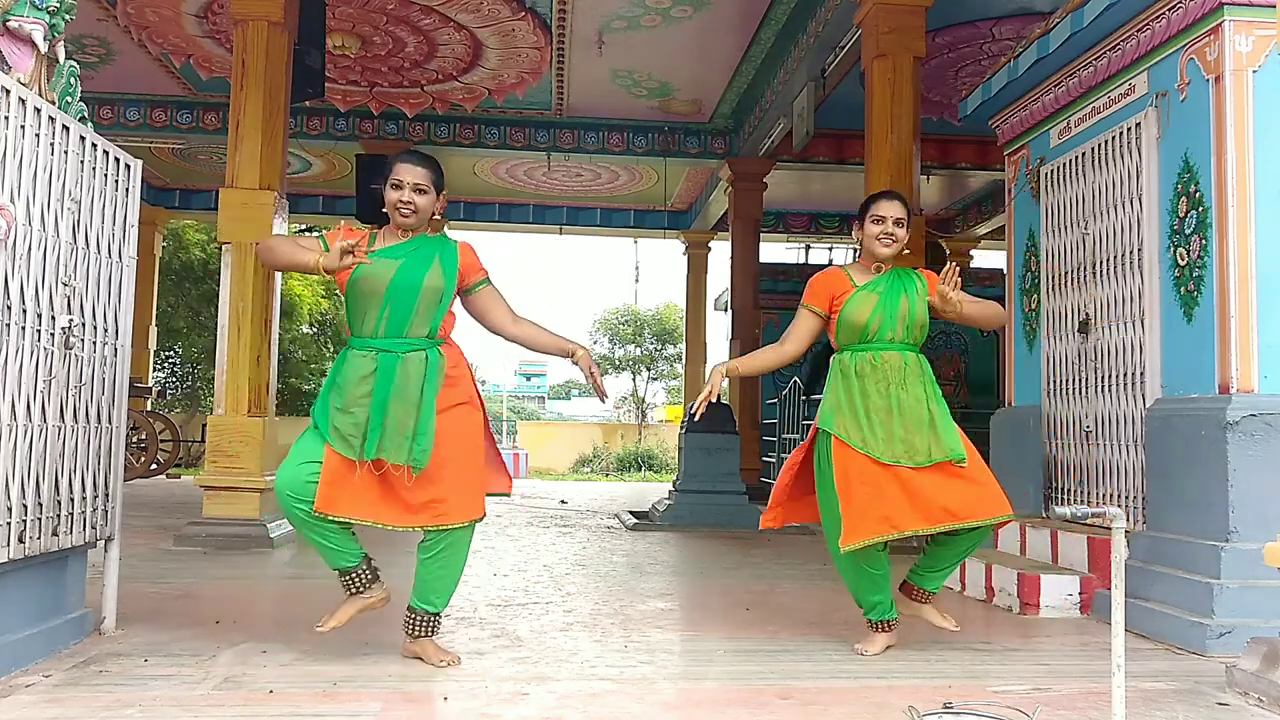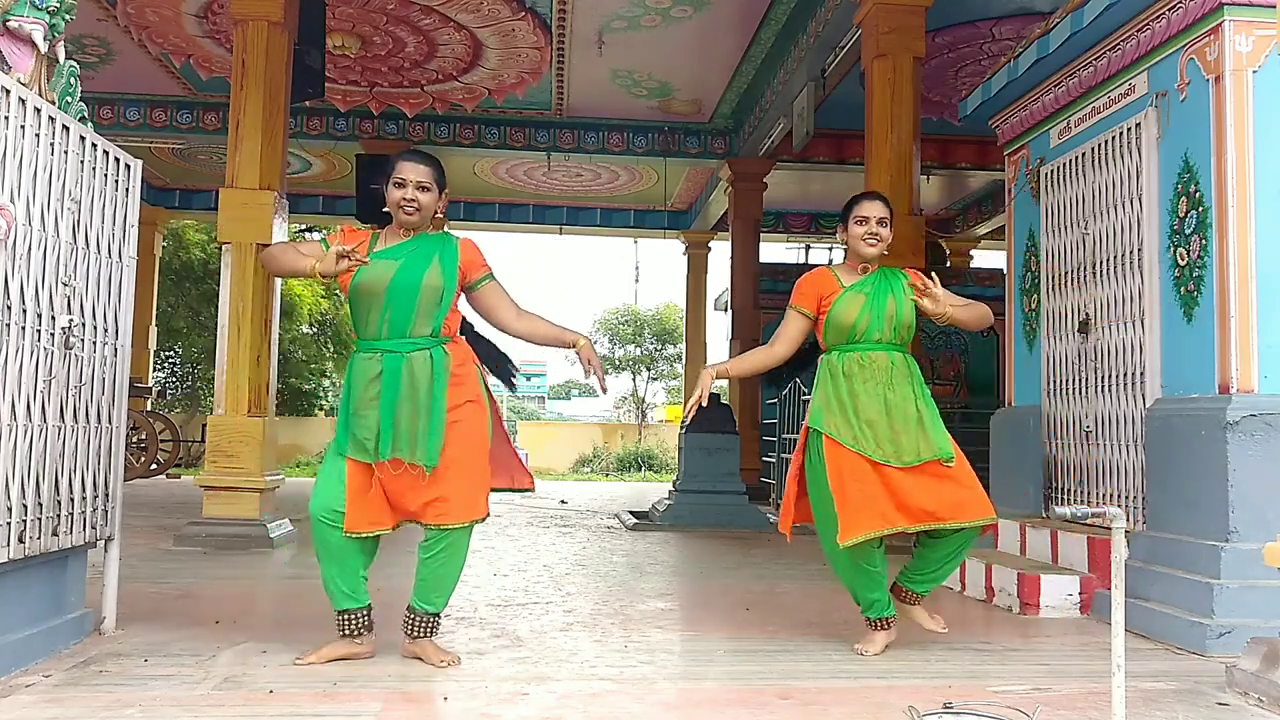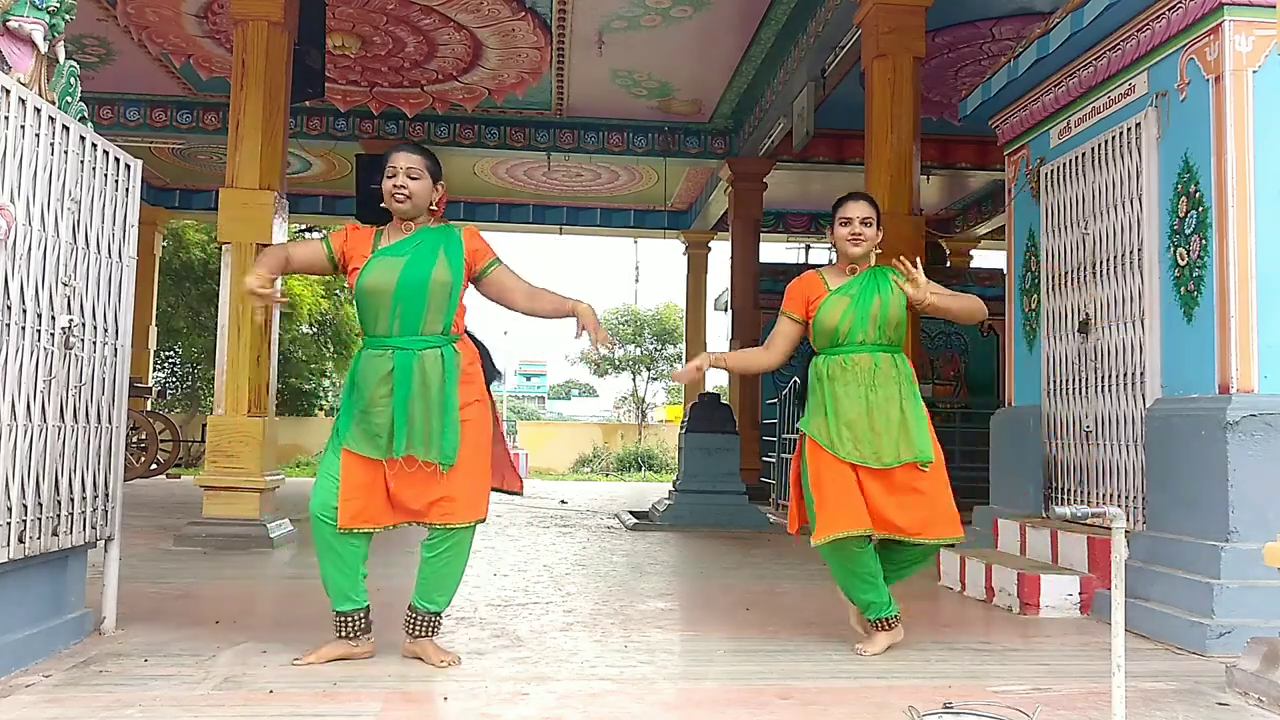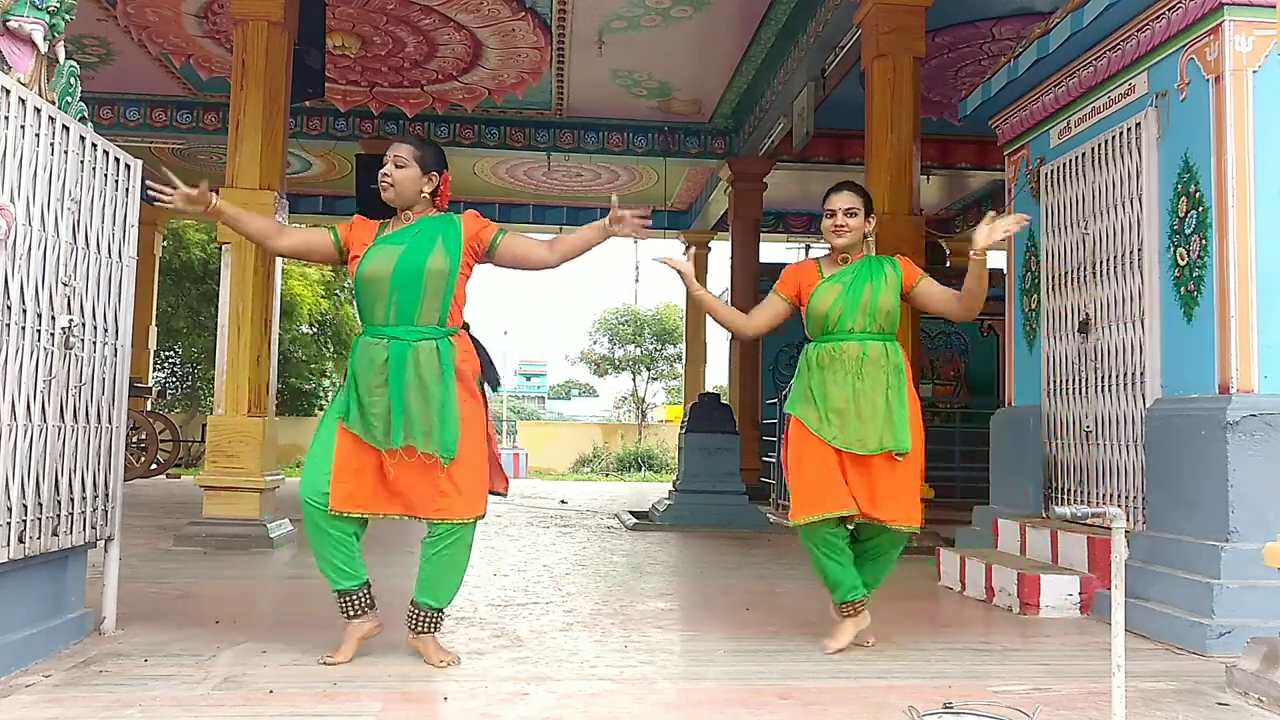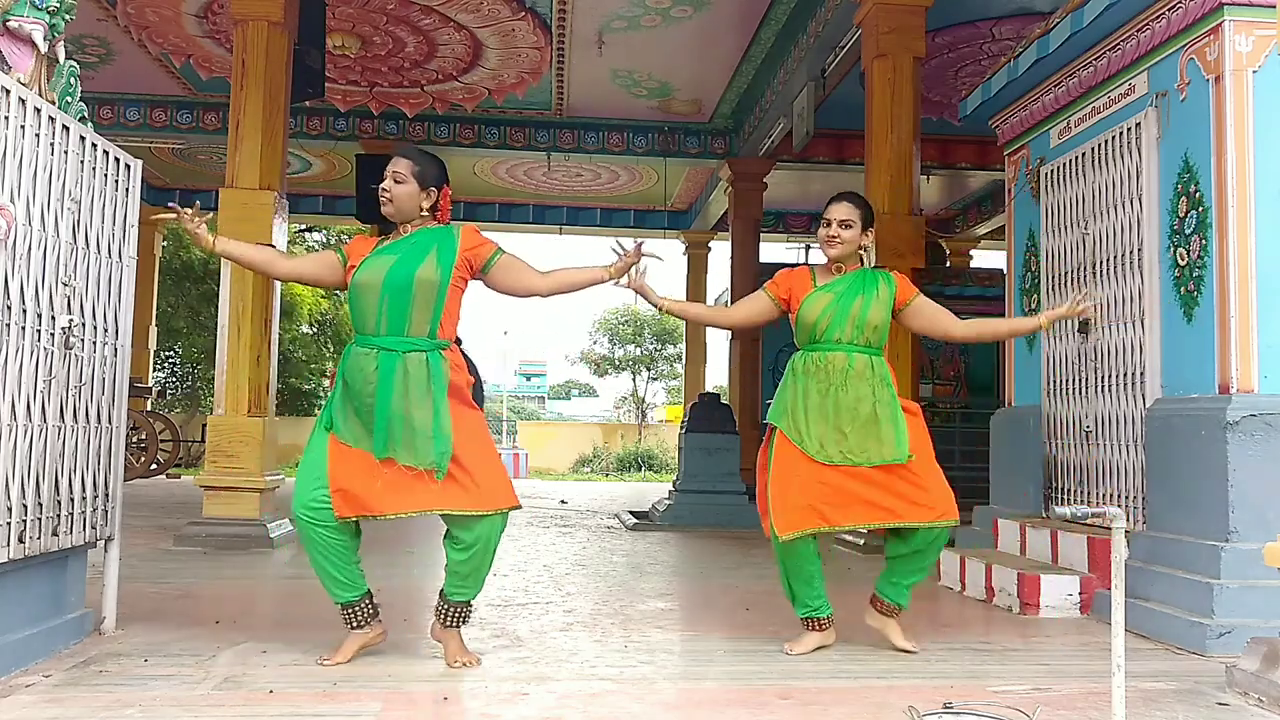
dt=0.2s
person 1, frame 1
left shoulder: (455, 255)
right shoulder: (352, 243)
left elbow: (508, 323)
right elbow: (268, 249)
left wrist: (573, 349)
right wrist: (321, 262)
left hip: (435, 393)
right hip: (358, 391)
left knee: (449, 513)
right knee: (297, 487)
left ankle: (420, 632)
right ankle: (364, 581)
person 1, frame 2
left shoulder: (457, 251)
right shoulder: (353, 244)
left elbow: (510, 316)
right elbow: (274, 255)
left wrist: (572, 338)
right wrist: (317, 267)
left hip: (444, 392)
right hip: (371, 393)
left knee: (449, 513)
right knee: (332, 510)
left ankle: (420, 633)
right ankle: (354, 633)
person 1, frame 3
left shoulder: (461, 241)
right shoulder: (356, 241)
left elbow: (522, 295)
right elbow: (281, 251)
left wrist: (574, 306)
right wrist: (260, 273)
left hip: (446, 390)
right hip: (376, 390)
left knee: (452, 512)
right knee: (333, 506)
left ankle: (421, 632)
right ankle: (351, 632)
person 1, frame 4
left shoulder: (464, 229)
right shoulder: (361, 234)
left elbow: (544, 252)
right elbow: (278, 238)
left wrist: (608, 228)
right wrist: (210, 206)
left hip: (440, 383)
right hip: (369, 382)
left knee: (456, 507)
right knee: (323, 495)
left ankle: (423, 627)
right ankle: (360, 612)
person 1, frame 5
left shoulder: (460, 242)
right shoulder: (363, 250)
left elbow: (537, 283)
right elbow: (287, 266)
left wrist: (611, 271)
right wrist: (209, 238)
left hip: (434, 394)
right hip: (359, 395)
left knee: (487, 507)
right knee: (313, 507)
left ankle: (449, 621)
right ankle: (363, 622)
person 2, frame 1
left shoulder: (923, 283)
right shoulder: (829, 282)
left elbow: (997, 316)
right elbow: (788, 348)
left wrist: (958, 308)
right wrist: (727, 368)
left hip: (917, 410)
right hip: (854, 412)
left knee: (976, 507)
right knee: (858, 523)
left ankle: (918, 589)
right ankle: (882, 620)
person 2, frame 2
left shoulder: (908, 282)
right shoulder: (817, 282)
left elbow: (984, 316)
right elbow: (777, 349)
left wrist: (946, 311)
right wrist: (717, 370)
left hip: (906, 411)
right hip: (844, 413)
left knee: (959, 509)
right knee: (855, 524)
left ankle: (908, 592)
right ankle: (881, 618)
person 2, frame 3
left shoulder: (900, 280)
right shoulder: (807, 286)
left elbow: (976, 311)
right elbow: (770, 355)
left wrist: (929, 297)
right wrist: (713, 359)
left hip: (896, 413)
right hip: (833, 415)
left knee: (920, 522)
right knee: (843, 523)
left ankle: (867, 598)
right ankle: (885, 619)
person 2, frame 4
left shoulder: (895, 269)
right shoulder: (802, 273)
left elbow: (965, 307)
right elbow: (748, 325)
left wrist: (978, 256)
right wrist: (695, 285)
left hip: (884, 400)
right hip: (820, 400)
left knee: (887, 512)
right knee: (819, 507)
left ankle: (853, 598)
right ankle: (850, 609)
person 2, frame 5
left shoulder: (890, 285)
right shoulder: (792, 281)
left elbow: (956, 329)
right elbow: (728, 318)
left wrist: (1040, 322)
right wrist: (657, 301)
left hip: (872, 414)
right hip: (805, 414)
left knee: (930, 514)
right knee: (790, 518)
left ankle: (887, 604)
right ankle: (816, 621)
